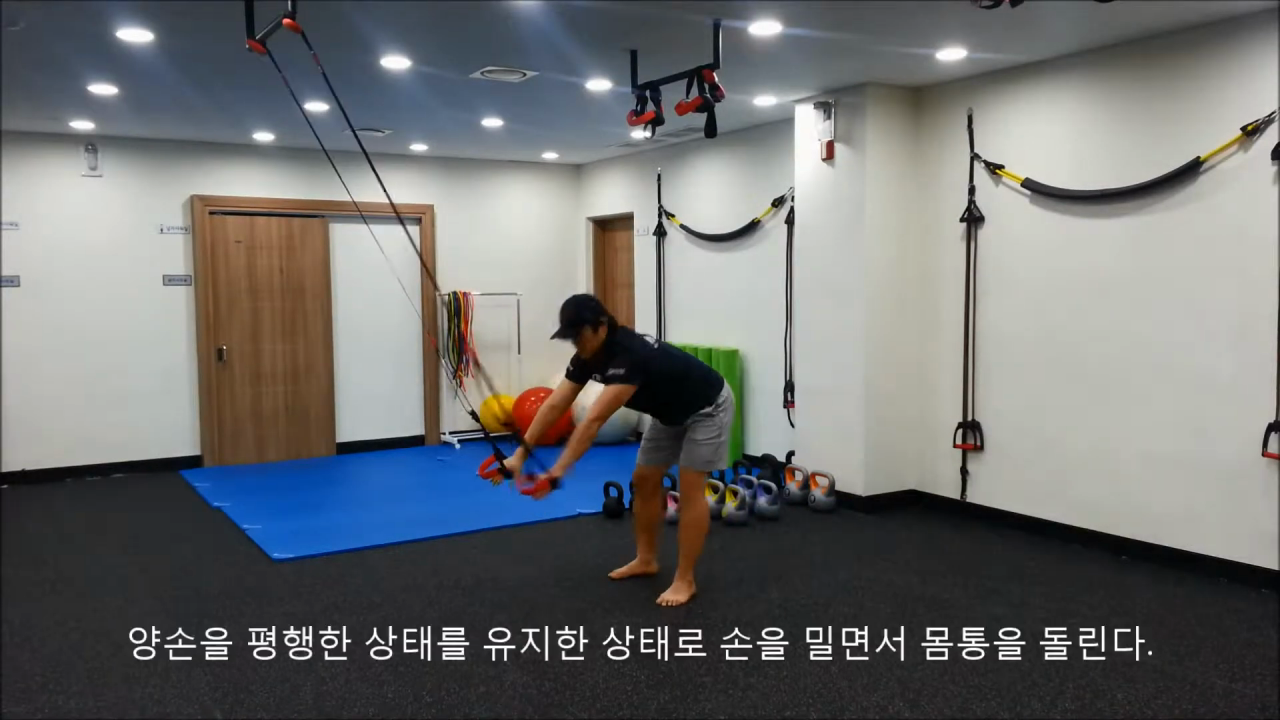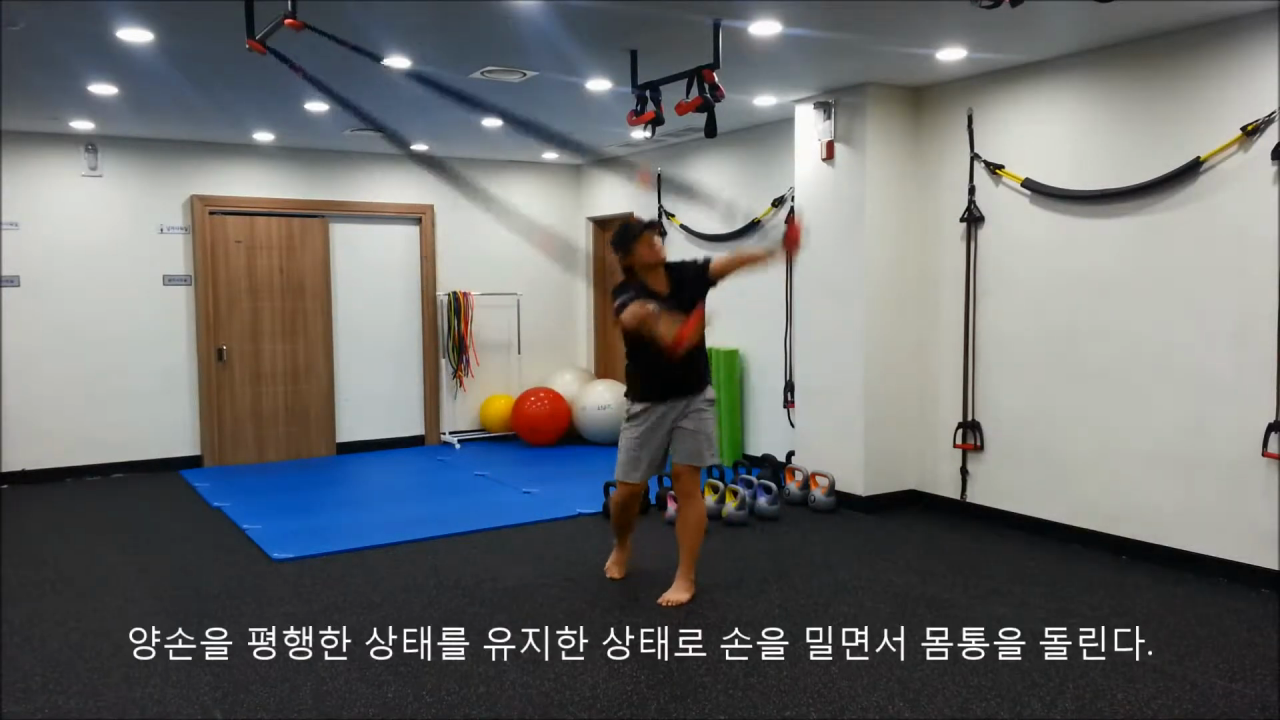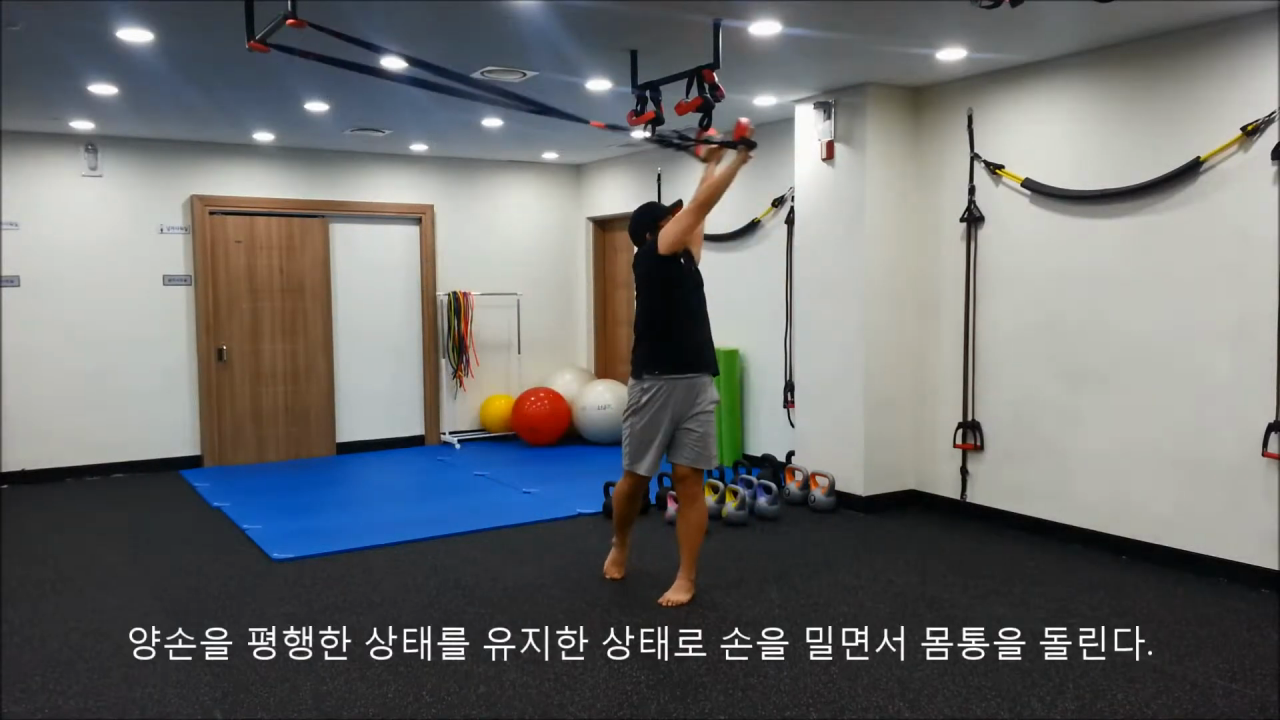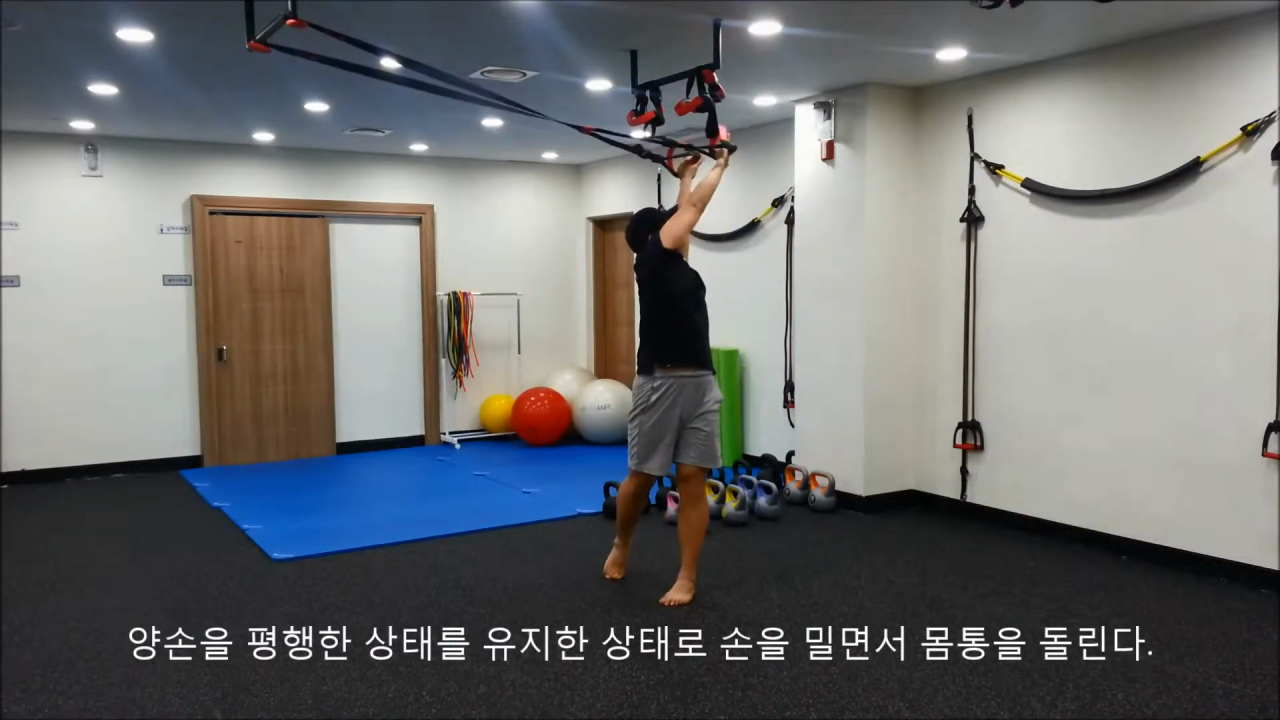
dt=0.4s
person 1, frame 1
left shoulder: (631, 354)
right shoulder: (588, 357)
left elbow: (595, 420)
right elbow: (554, 406)
left wrist: (558, 471)
right wrist: (519, 455)
left hip: (708, 407)
right hip: (671, 413)
left knee: (689, 487)
right knee: (644, 481)
left ankle: (685, 580)
right ankle: (645, 559)
person 1, frame 2
left shoulder: (689, 274)
right shoulder: (627, 295)
left elbow: (731, 262)
right elbow: (640, 317)
left wrist: (772, 250)
right wrist: (664, 326)
left hip: (694, 398)
right hip: (648, 403)
left knee: (686, 483)
right knee: (628, 488)
left ankle: (686, 578)
right ankle: (620, 548)
person 1, frame 3
left shoulder: (685, 260)
right shoulder: (649, 259)
left elbow: (699, 211)
right elbow: (697, 207)
left wrist: (714, 162)
right wrist: (735, 159)
left hip: (697, 386)
right hip: (655, 385)
left knee: (689, 480)
right knee: (635, 477)
left ankle: (686, 578)
right ankle: (619, 547)
person 1, frame 4
left shoulder: (676, 263)
right shoulder: (652, 259)
left elbow: (687, 212)
right elbow: (692, 208)
left wrist: (687, 175)
right wrist: (719, 164)
left hip: (701, 384)
right hip: (660, 383)
left knee: (692, 481)
right knee: (641, 476)
left ankle: (687, 578)
right ankle: (621, 546)
